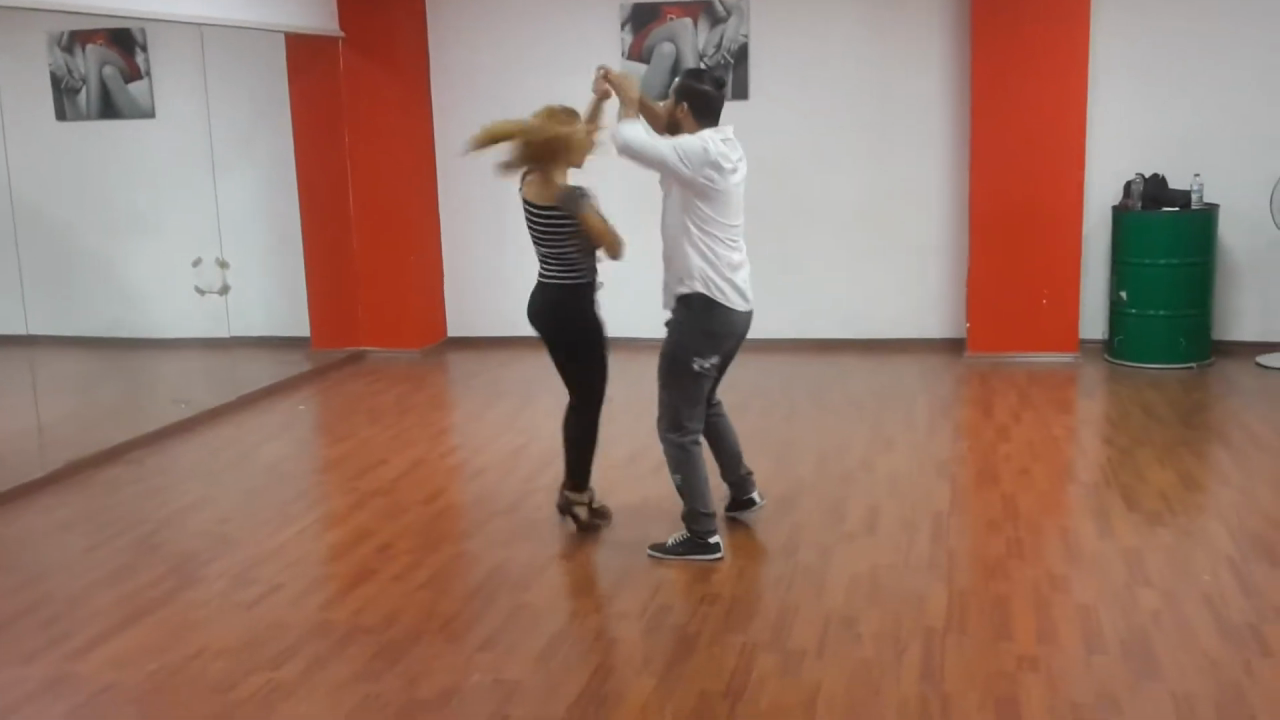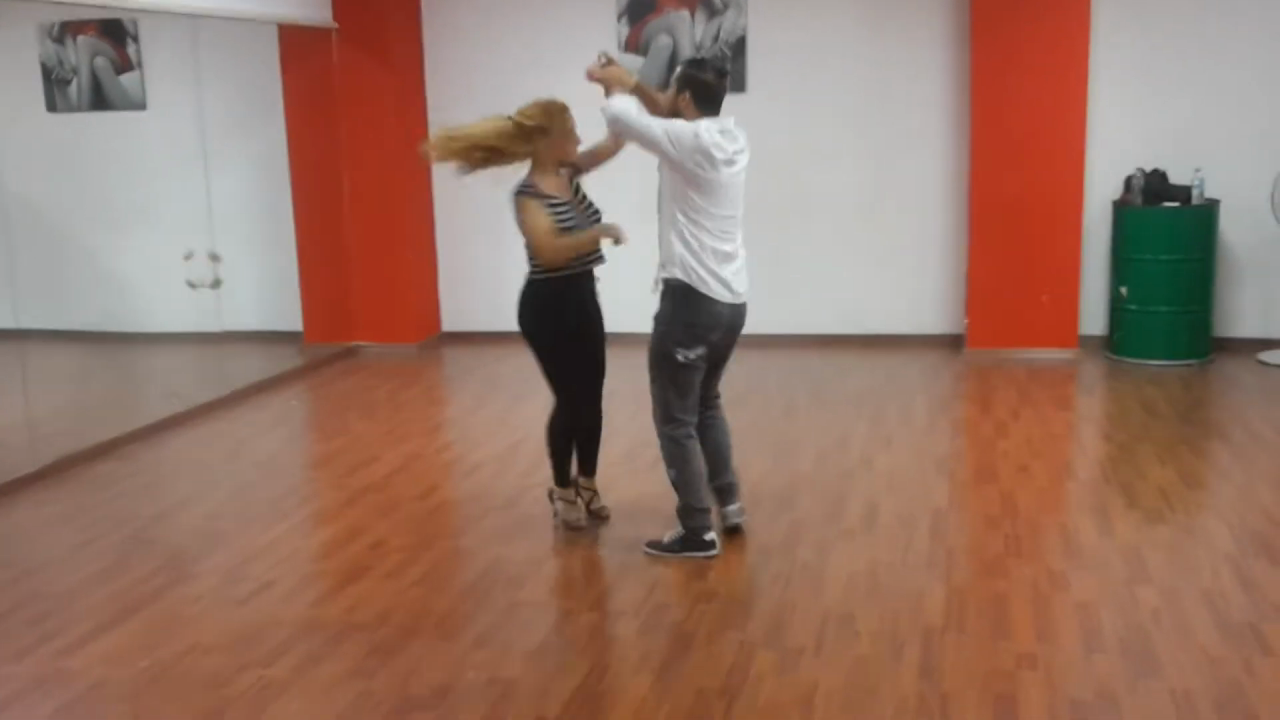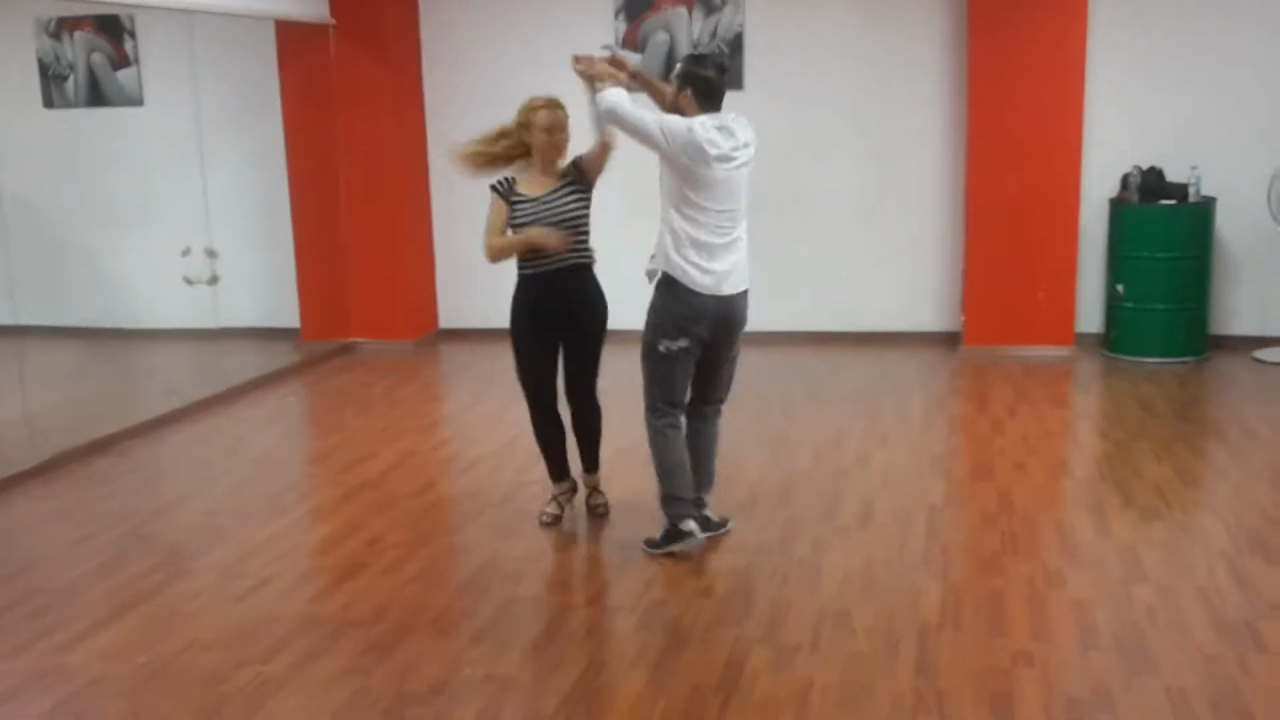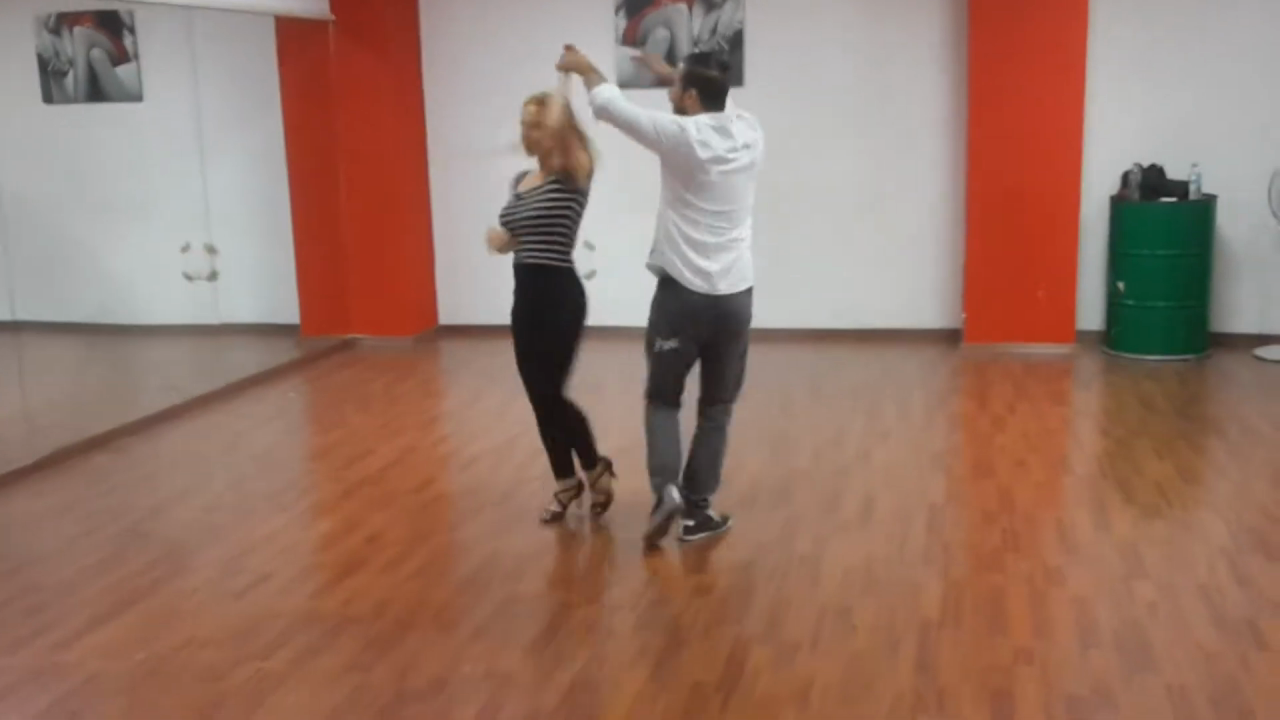
dt=0.1s
person 1, frame 1
left shoulder: (700, 154)
right shoulder: (720, 142)
left elbow: (630, 139)
right elbow: (666, 128)
left wrist: (627, 93)
right wrist: (633, 95)
left hip: (703, 309)
right hip: (733, 305)
left knee: (678, 425)
right knee: (704, 403)
left ankle: (703, 535)
right ankle: (742, 490)
person 1, frame 2
left shoulder: (690, 142)
right shoulder: (732, 136)
left elbow: (621, 116)
right elbow: (672, 116)
left wrist: (614, 83)
right wrist: (630, 82)
left hip: (690, 300)
right hip: (731, 300)
left knee: (676, 418)
right knee: (704, 403)
left ankle: (699, 529)
right ankle: (727, 502)
person 1, frame 3
left shoulder: (685, 138)
right shoulder: (741, 133)
left elbow: (614, 108)
right elbow: (685, 114)
left wrist: (603, 76)
right wrist: (637, 75)
left hip: (682, 293)
right hip: (732, 296)
left knee: (664, 410)
right knee: (708, 405)
left ankle: (681, 520)
right ankle: (698, 509)
person 1, frame 4
left shoulder: (679, 135)
right shoulder: (750, 135)
left elbow: (608, 105)
right elbow: (725, 112)
left wrist: (581, 67)
right wrist: (672, 74)
left hip: (680, 294)
right hip: (735, 296)
left knee: (662, 400)
right knee: (717, 407)
left ankle: (667, 493)
right ankle: (697, 510)
person 2, frame 1
left shoulder: (532, 182)
right shoulder: (573, 198)
left elbow: (574, 142)
right elbow: (615, 250)
left wrist: (597, 103)
left hip: (550, 303)
right hip: (573, 309)
left knee: (586, 397)
right knee: (588, 398)
left ankle: (577, 490)
right ankle: (576, 495)
person 2, frame 2
left shoulder: (572, 175)
right shoulder: (528, 192)
left elbow: (613, 144)
right elbow: (549, 253)
right wrist: (598, 234)
left hip: (581, 300)
right hip: (545, 305)
left knee: (590, 398)
right knee: (572, 400)
left ankle: (586, 483)
right ankle: (565, 487)
person 2, frame 3
left shoulder: (580, 174)
right shoulder: (507, 187)
left elbow: (607, 140)
right elbow: (492, 250)
right wrist: (529, 236)
left hip: (582, 295)
right hip: (533, 300)
left knee: (582, 395)
right knee: (540, 400)
left ankle: (592, 480)
right ankle: (561, 485)
person 2, frame 4
left shoulder: (575, 174)
right shoulder: (522, 180)
left elbow: (563, 129)
right elbow: (512, 230)
left wrist: (564, 94)
right wrist: (500, 235)
left hip: (557, 294)
right hip: (529, 295)
left knee: (547, 393)
right knee: (539, 394)
left ankle: (596, 468)
right ankle: (568, 482)
